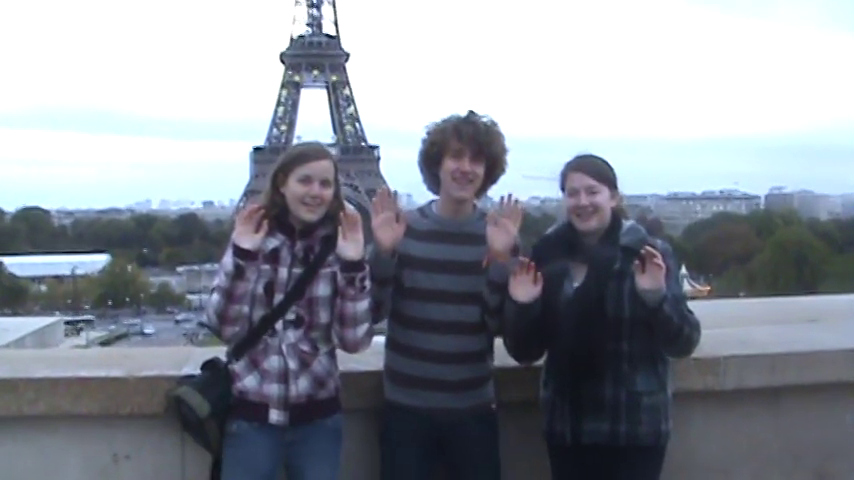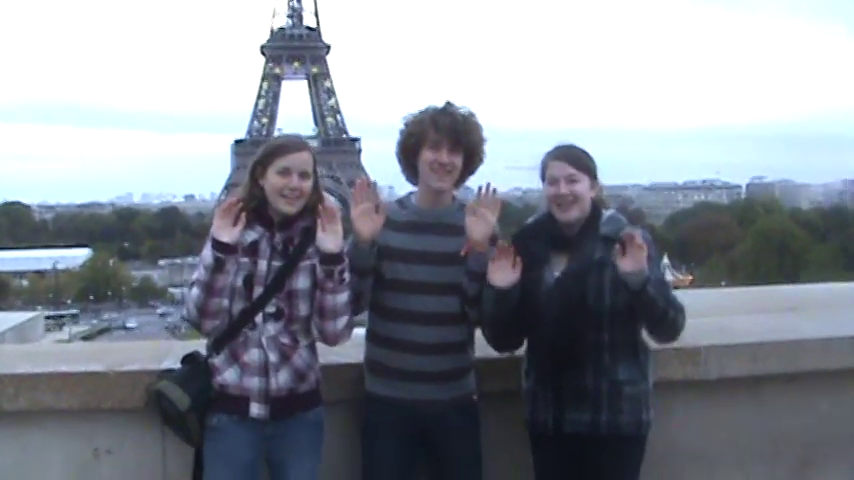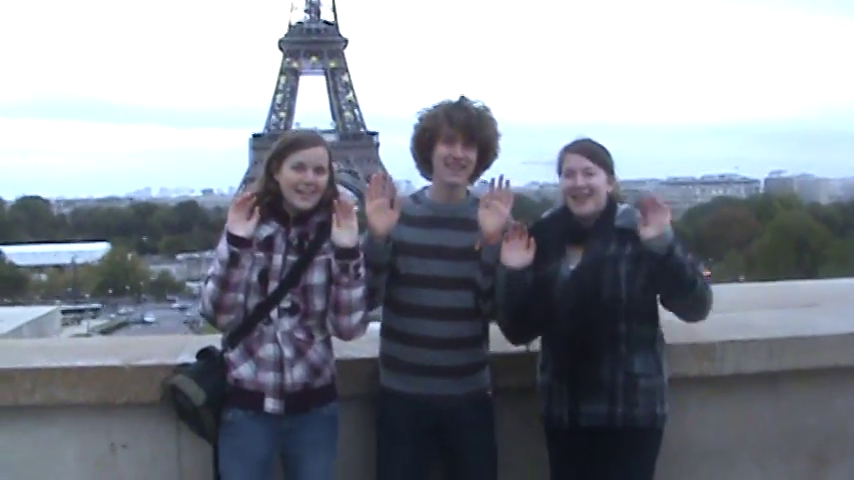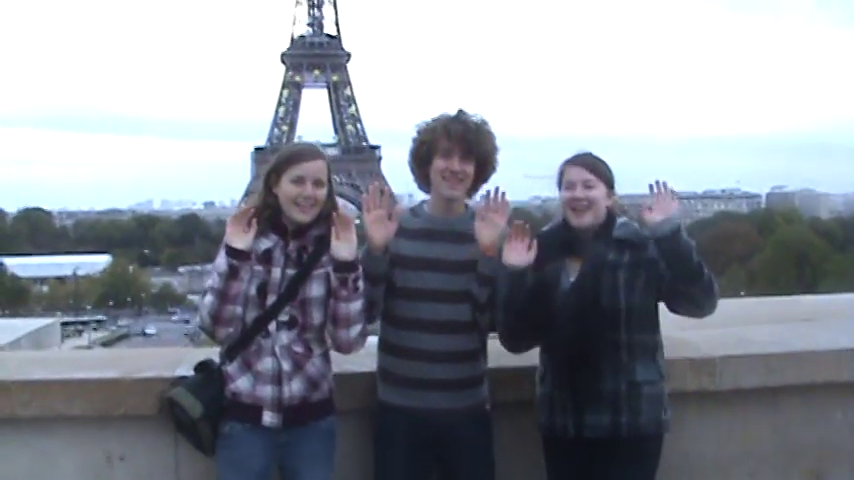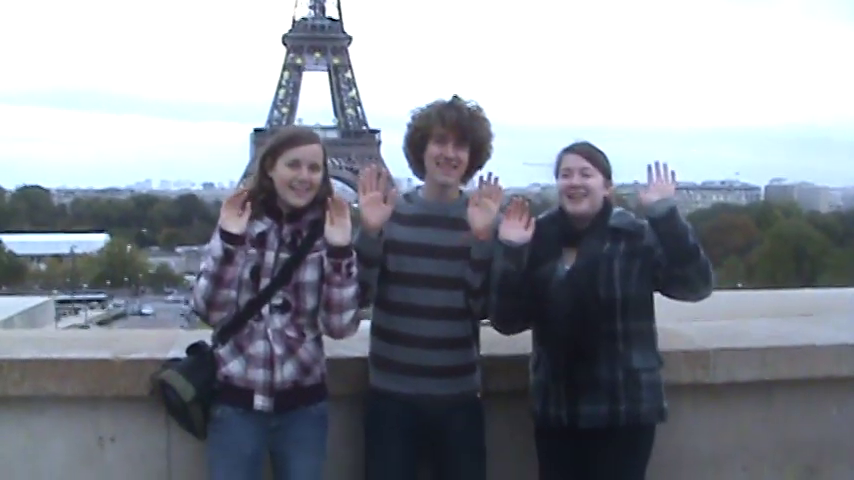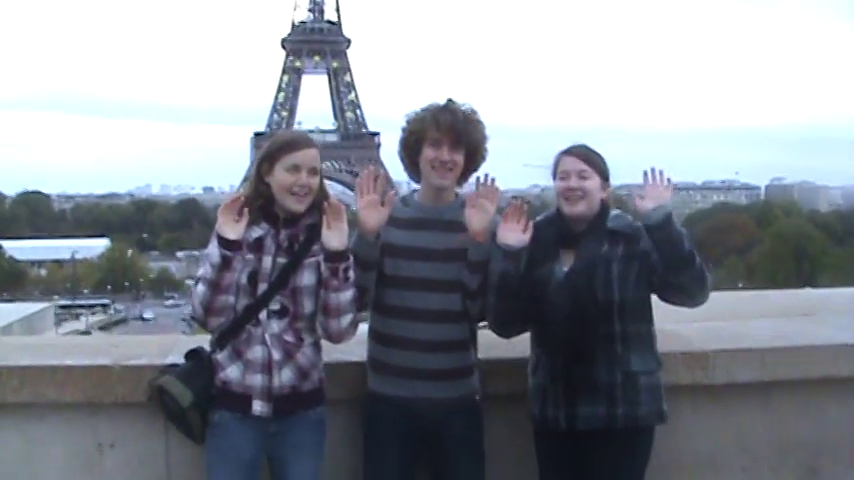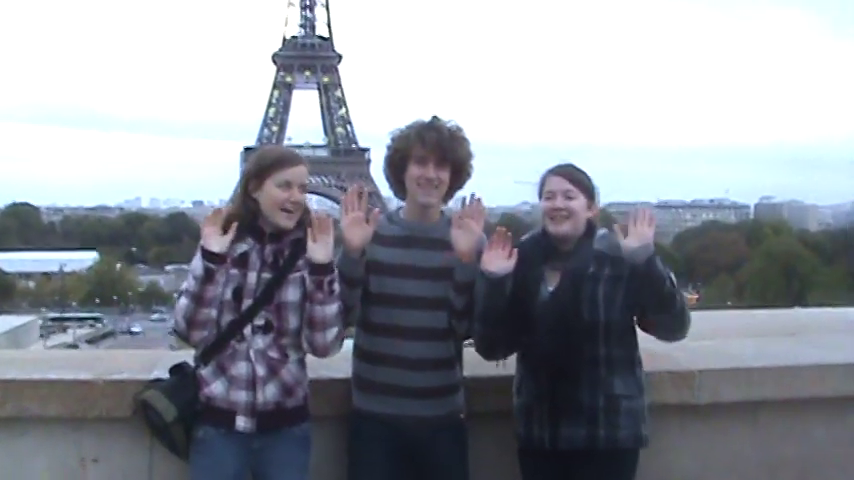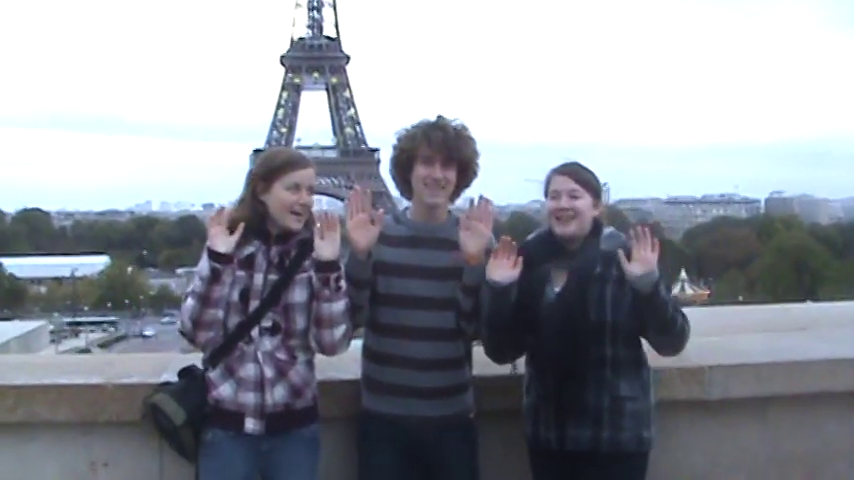
dt=0.1s
person 1, frame 1
left shoulder: (498, 234)
right shoulder: (404, 227)
left elbow: (499, 324)
right elbow: (373, 311)
left wrist: (500, 257)
right wrist: (383, 251)
left hip: (473, 408)
right hip: (407, 406)
person 1, frame 2
left shoulder: (476, 225)
right shoulder: (382, 220)
left elbow: (479, 313)
right elbow: (354, 302)
left wrist: (479, 247)
right wrist: (362, 241)
left hip: (454, 399)
right hip: (388, 397)
person 1, frame 3
left shoulder: (490, 219)
right shoulder: (397, 214)
left elbow: (494, 307)
right elbow: (368, 297)
left wrist: (493, 240)
right wrist: (377, 236)
left hip: (469, 394)
right hip: (402, 393)
person 1, frame 4
left shoulder: (489, 232)
right shoulder: (395, 228)
left elbow: (491, 319)
right elbow: (367, 310)
left wrist: (489, 251)
right wrist: (375, 248)
left hip: (467, 408)
right hip: (400, 406)
person 1, frame 5
left shoulder: (484, 220)
right shoulder: (390, 214)
left elbow: (484, 306)
left wrist: (483, 237)
right wrist: (370, 232)
left hip: (459, 395)
right hip: (391, 393)
person 1, frame 6
left shoulder: (480, 222)
right shoulder: (385, 218)
left elbow: (481, 310)
right elbow: (357, 300)
left wrist: (481, 241)
right wrist: (367, 235)
left hip: (456, 398)
right hip: (389, 396)
person 1, frame 7
left shoulder: (467, 240)
right shoulder: (371, 234)
left elbow: (467, 327)
right elbow: (342, 315)
left wrist: (466, 259)
right wrist: (352, 252)
left hip: (442, 416)
right hip: (375, 414)
person 1, frame 8
left shoulder: (474, 238)
right shoulder: (377, 233)
left elbow: (476, 328)
right elbow: (350, 317)
left wrist: (475, 262)
right wrist: (358, 254)
left hip: (451, 415)
right hip: (384, 414)
person 2, frame 1
left shoulder: (338, 247)
right shoulder: (253, 238)
left elbow: (354, 340)
right elbow: (225, 328)
left wrist: (353, 265)
right wrist: (242, 256)
left hip: (318, 419)
right hip: (251, 417)
person 2, frame 2
left shoulder: (317, 239)
right shoulder: (232, 232)
left elbow: (334, 332)
right elbow: (204, 320)
left wrist: (332, 257)
right wrist: (221, 249)
left hip: (298, 412)
right hip: (233, 410)
person 2, frame 3
left shoulder: (333, 235)
right shoulder: (247, 227)
left elbow: (349, 327)
right elbow: (220, 316)
left wrist: (347, 253)
right wrist: (236, 244)
left hip: (313, 407)
right hip: (247, 405)
person 2, frame 4
left shoulder: (332, 247)
right shoulder: (246, 240)
left elbow: (347, 339)
right elbow: (218, 328)
left wrist: (346, 265)
right wrist: (234, 257)
left hip: (311, 420)
right hip: (245, 418)
person 2, frame 5
left shoulder: (326, 231)
right shoulder: (240, 223)
left elbow: (340, 325)
right elbow: (212, 312)
left wrist: (340, 251)
right wrist: (229, 240)
left hip: (303, 404)
right hip: (237, 401)
person 2, frame 6
left shoulder: (322, 236)
right shoulder: (236, 229)
left elbow: (338, 331)
right elbow: (210, 318)
left wrist: (337, 256)
right wrist: (226, 246)
left hip: (301, 409)
right hip: (235, 406)
person 2, frame 7
left shoulder: (307, 251)
right shoulder: (221, 243)
left elbow: (324, 344)
right elbow: (192, 331)
left wrist: (322, 268)
right wrist: (210, 259)
left hip: (285, 426)
right hip: (219, 423)
person 2, frame 8
left shoulder: (314, 252)
right shoulder: (228, 244)
left elbow: (332, 342)
right elbow: (199, 334)
left wrist: (329, 267)
right wrist: (216, 260)
left hip: (295, 426)
right hip: (228, 424)
person 3, frame 1
left shoulder: (647, 254)
right shoulder: (549, 255)
left elbow: (684, 342)
right elbow: (526, 352)
left wrist: (657, 296)
right wrist: (521, 306)
left hip: (634, 427)
right hip: (567, 427)
person 3, frame 2
left shoulder: (622, 244)
right shoulder: (529, 246)
left elbow: (669, 326)
right elbow: (505, 339)
left wrist: (640, 280)
right wrist: (500, 293)
left hip: (615, 416)
right hip: (549, 416)
person 3, frame 3
left shoulder: (638, 237)
right shoulder: (546, 239)
left elbow: (695, 306)
right elbow: (519, 332)
left wrist: (663, 245)
right wrist: (513, 275)
left hip: (631, 410)
right hip: (563, 410)
person 3, frame 4
left shoulder: (640, 249)
right shoulder: (545, 251)
left elbow: (700, 301)
right elbow: (516, 338)
left wrist: (670, 234)
right wrist: (514, 276)
left hip: (629, 420)
right hip: (563, 421)
person 3, frame 5
left shoulder: (637, 238)
right shoulder: (540, 241)
left elbow: (696, 285)
right elbow: (507, 320)
left wrist: (666, 215)
right wrist: (509, 254)
left hip: (624, 409)
right hip: (556, 410)
person 3, frame 6
left shoulder: (634, 239)
right shoulder: (538, 244)
left elbow: (692, 291)
right elbow: (506, 324)
left wrist: (663, 222)
right wrist: (507, 255)
left hip: (622, 412)
right hip: (555, 413)
person 3, frame 7
left shoulder: (618, 261)
right shoulder: (523, 262)
left elbow: (673, 327)
right elbow: (492, 346)
left wrist: (645, 260)
right wrist: (492, 283)
left hip: (606, 432)
right hip: (540, 432)
person 3, frame 8
left shoulder: (625, 262)
right shoulder: (529, 263)
left elbow: (672, 340)
right elbow: (502, 351)
left wrist: (649, 286)
right wrist: (499, 292)
left hip: (617, 432)
right hip: (549, 432)
